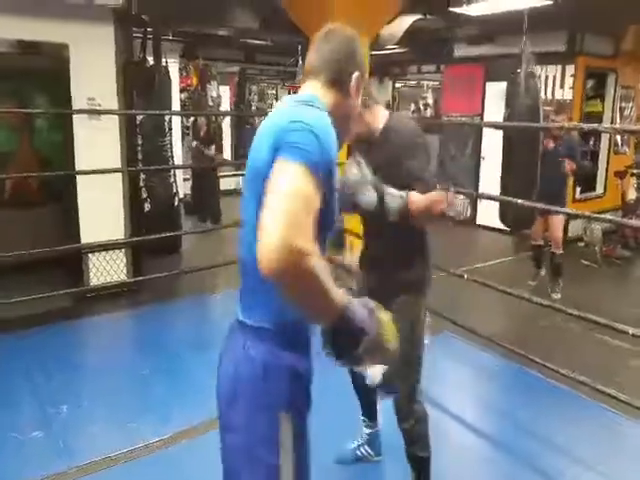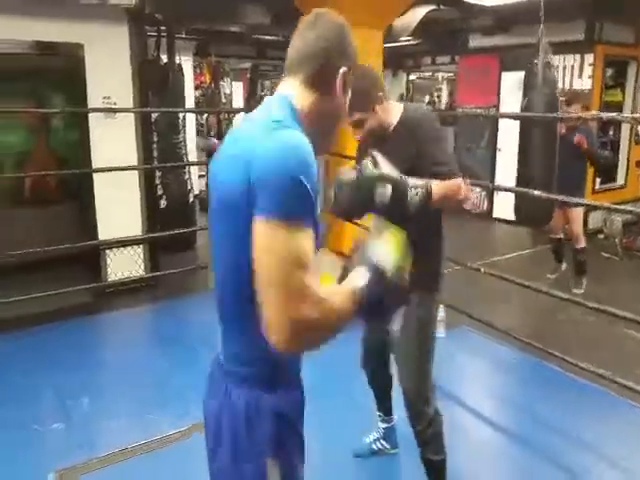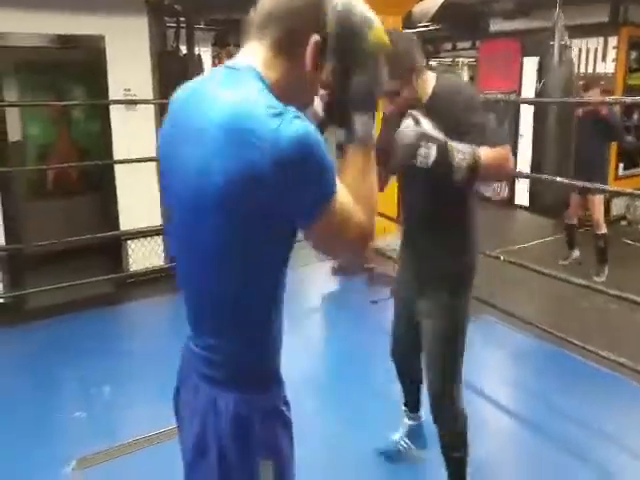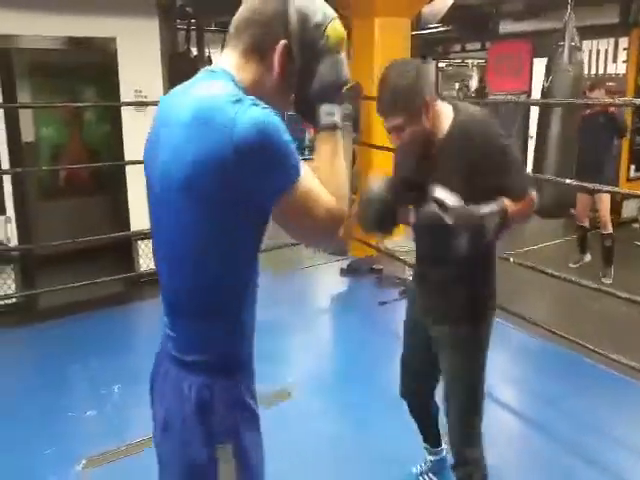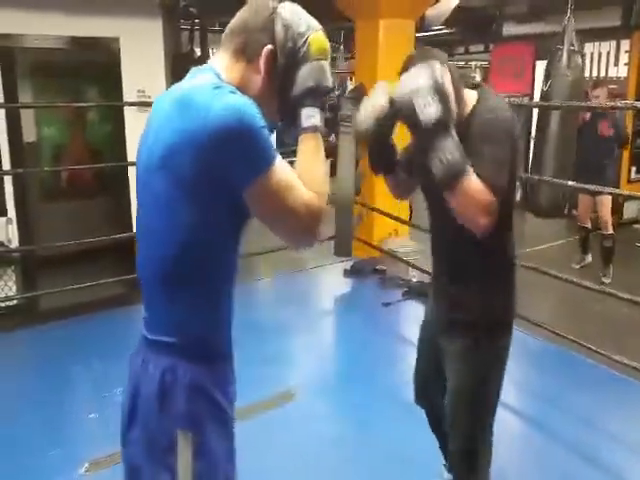
dt=0.3s
person 1, frame 1
left shoulder: (284, 118)
right shoulder: (310, 125)
right elbow: (280, 254)
right wrist: (350, 317)
left hip: (251, 350)
right hip: (268, 362)
person 1, frame 2
left shoulder: (246, 132)
right shoulder: (285, 150)
right elbow: (289, 325)
right wrist: (364, 281)
left hip: (236, 381)
right hip: (259, 398)
person 1, frame 3
left shoulder: (188, 97)
right shoulder: (284, 137)
right elbow: (353, 239)
right wrist: (361, 115)
left hip: (202, 375)
right hip: (242, 397)
person 1, frame 4
left shoulder: (179, 104)
right shoulder: (248, 124)
right elbow: (328, 225)
right wrist: (327, 109)
left hip: (189, 366)
right hip: (209, 383)
person 1, frame 5
left shoulder: (180, 100)
right shoulder: (227, 112)
right elbow: (305, 222)
right wrist: (310, 112)
left hip: (179, 358)
right hip: (182, 374)
person 2, frame 1
left shoulder: (403, 134)
right shoulder: (361, 141)
left elbow: (437, 202)
left hip: (403, 280)
right hip: (371, 272)
left knee: (403, 390)
right ankle: (371, 438)
person 2, frame 2
left shoulder: (420, 124)
right shoulder: (372, 138)
left elbow: (458, 191)
left hip: (418, 276)
left knee: (415, 388)
right knee: (373, 358)
right ankle: (386, 431)
person 2, frame 3
left shoulder: (455, 96)
right shoulder: (397, 111)
left elbow: (504, 163)
right elbow: (379, 173)
left wrist: (443, 151)
left hip: (448, 265)
right hip: (412, 256)
left knee: (442, 386)
right knee: (403, 352)
right ankle: (413, 427)
person 2, frame 4
left shoulder: (478, 131)
right shoulder: (406, 141)
left elbow: (525, 205)
left wrist: (474, 220)
right wrist: (383, 209)
left hip: (465, 300)
right hip: (424, 288)
left knee: (463, 425)
right knee: (413, 387)
person 2, frame 5
left shoulder: (493, 122)
right shoulder: (433, 124)
left elbow: (480, 217)
right elbow: (403, 187)
left wrist: (439, 137)
right wrist: (381, 153)
left hip: (482, 308)
right hip: (444, 294)
left knee: (466, 436)
right knee: (427, 392)
person 3, frame 1
left shoulder: (571, 141)
right shoulder: (542, 137)
left elbow: (579, 165)
left wrist: (573, 167)
right wrist: (542, 149)
left hip: (557, 197)
right hip: (538, 194)
left knee: (556, 239)
right knee: (535, 235)
left ankle: (556, 280)
right ankle: (538, 268)
person 3, frame 2
left shoulder: (586, 130)
right shoulder: (558, 128)
left elbow: (598, 159)
left wrist: (586, 147)
left hip: (575, 190)
right hip: (556, 187)
left knee: (576, 233)
right knee: (554, 229)
left ankle: (580, 276)
right ankle: (560, 263)
person 3, frame 3
left shoulder: (607, 113)
right shoulder: (578, 114)
left elbow: (620, 137)
left wrist: (605, 114)
right wrist: (574, 118)
left hip: (596, 175)
right hip: (575, 172)
left knee: (597, 220)
right knee: (569, 213)
left ankle: (602, 264)
right ankle: (572, 250)
person 3, frame 4
left shoulder: (610, 115)
right shoulder: (583, 115)
left elbow: (622, 132)
left wrist: (612, 111)
right wrist: (580, 117)
left hip: (602, 175)
right hip: (583, 173)
left knee: (604, 219)
right knee: (580, 215)
left ankle: (608, 266)
right ankle: (583, 253)
person 3, frame 5
left shoulder: (612, 118)
right shoulder: (585, 117)
left elbow: (624, 142)
left wrist: (612, 132)
right wrist: (580, 122)
left hip: (604, 176)
right hip: (584, 174)
left knee: (605, 220)
right knee: (582, 216)
left ankle: (607, 266)
right ankle: (585, 254)
